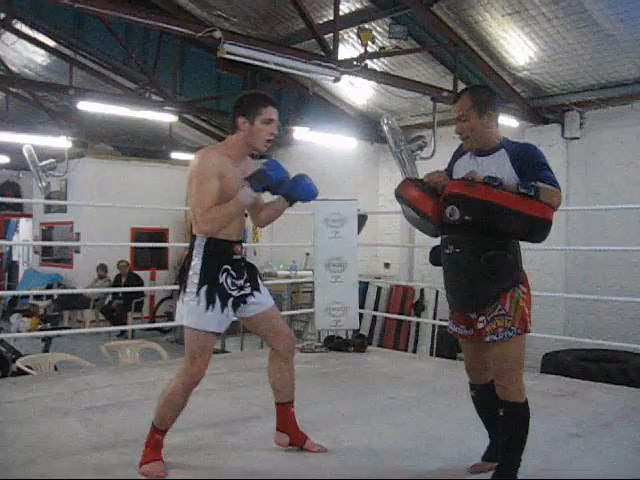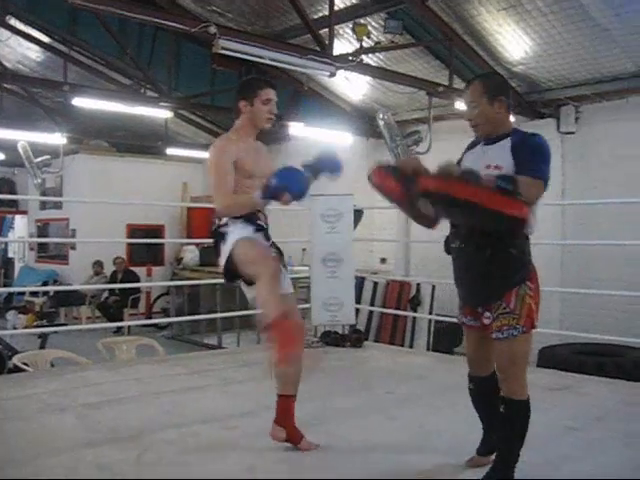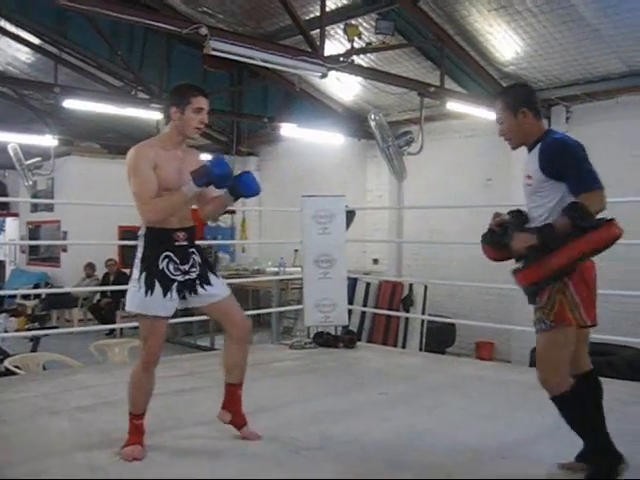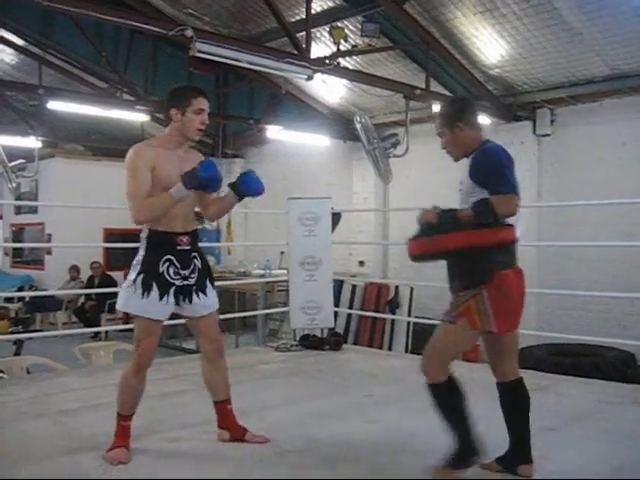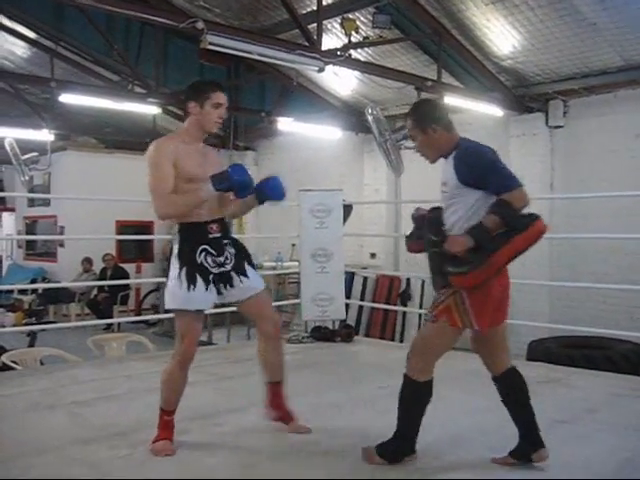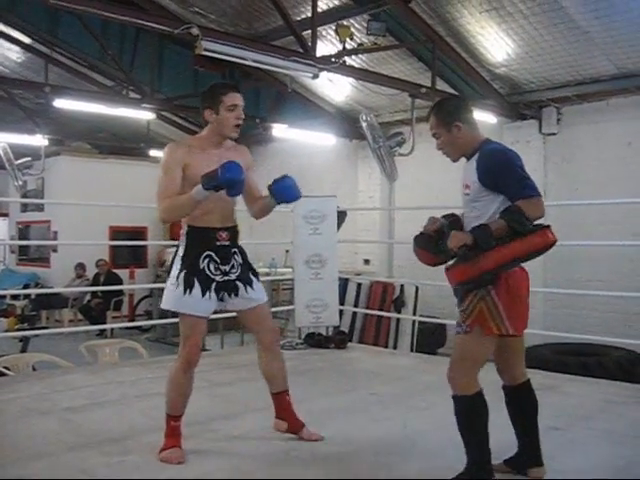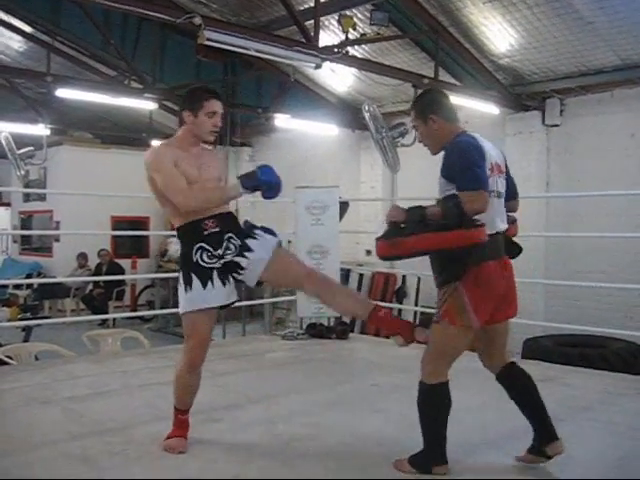
dt=0.7s
person 1, frame 1
left shoulder: (521, 155)
right shoulder: (460, 156)
left elbow: (553, 198)
left wrist: (495, 186)
right wrist: (434, 187)
left hip: (501, 281)
right hip: (460, 280)
left knee: (508, 381)
right knee: (477, 373)
right ankle: (498, 446)
person 1, frame 2
left shoulder: (529, 145)
right shoulder: (474, 149)
left elbow: (528, 192)
left wrist: (464, 178)
right wrist: (420, 172)
left hip: (509, 272)
right hip: (471, 272)
left knee: (511, 377)
right knee: (478, 366)
right ankle: (492, 437)
person 1, frame 3
left shoulder: (559, 146)
right shoulder: (541, 152)
left elbow: (595, 200)
left wrist: (539, 237)
right wrist: (513, 221)
left hip: (563, 274)
left knee: (553, 376)
right knee: (577, 366)
person 1, frame 4
left shoulder: (488, 156)
right shoulder: (490, 158)
left elbow: (507, 205)
left wrist: (445, 218)
right wrist: (451, 223)
left hip: (486, 282)
right hip: (499, 277)
left knee: (433, 364)
right knee: (505, 370)
person 1, frame 5
left shoulder: (474, 155)
right shoulder: (458, 160)
left elbow: (518, 199)
left wrist: (471, 238)
right hip: (483, 275)
left knee: (419, 361)
right knee: (498, 363)
left ankle: (401, 446)
right ankle: (531, 444)
person 1, frame 6
left shoulder: (496, 157)
right shoulder: (476, 162)
left elbow: (534, 207)
left wrist: (476, 237)
right wrist: (449, 224)
left hip: (496, 282)
right hip: (497, 280)
left knee: (460, 376)
right knee: (512, 373)
person 1, frame 7
left shoulder: (458, 149)
right shoulder: (489, 149)
left elbow: (474, 202)
right elbow: (511, 202)
left wrist: (414, 215)
left hip: (468, 272)
right hip: (494, 265)
left knee: (433, 366)
right knee: (496, 359)
left ankle: (432, 458)
right ankle: (546, 438)
person 2, frame 1
left shoulder: (247, 164)
right shoulder: (208, 160)
left elbow: (258, 219)
right elbow: (204, 221)
left wrist: (288, 197)
right wrist: (249, 188)
left hip: (237, 265)
right hip: (208, 265)
left knee: (284, 341)
right knee: (194, 370)
left ankle: (287, 430)
right ankle: (152, 448)
person 2, frame 2
left shoulder: (260, 150)
right shoulder: (226, 147)
left elbow: (283, 196)
right elbow: (224, 206)
right wrist: (267, 190)
left hip: (261, 238)
right hip: (238, 231)
left knee: (299, 328)
right knee: (265, 262)
left ankle: (285, 424)
person 2, frame 3
left shoulder: (194, 158)
right shoulder: (142, 154)
left elbow: (207, 210)
right elbow: (152, 213)
left wrist: (233, 191)
right wrist: (196, 183)
left hip: (190, 251)
right hip: (157, 254)
left knee: (240, 326)
right knee: (151, 353)
left ankle: (232, 407)
right ankle: (135, 433)
person 2, frame 4
left shoulder: (195, 159)
right shoulder: (142, 154)
left elbow: (211, 211)
right elbow: (141, 213)
left wrist: (236, 192)
right wrist: (183, 186)
left hip: (192, 256)
right hip: (157, 257)
left knee: (213, 347)
right knee: (143, 357)
left ankle: (227, 424)
right ankle: (121, 436)
person 2, frame 5
left shoulder: (213, 154)
right shoulder: (163, 150)
right elbow: (164, 209)
left wrist: (255, 193)
right wrist: (211, 186)
left hip: (227, 245)
right hip: (194, 250)
left knee: (270, 325)
right knee: (186, 349)
left ankle: (278, 407)
right ankle: (165, 428)
person 2, frame 6
left shoulder: (241, 155)
right shoulder: (178, 152)
left elbow: (255, 208)
right elbow: (165, 212)
left wrist: (275, 196)
right wrist: (204, 187)
left hip: (232, 251)
right hip: (197, 252)
left knee: (269, 336)
right knee: (190, 353)
left ankle: (285, 417)
right ankle: (172, 436)
person 2, frame 7
left shoulder: (213, 157)
right shoulder: (159, 156)
right elbow: (186, 202)
left wrist: (245, 226)
right wrist: (245, 184)
left hip: (232, 236)
right hip: (196, 250)
left knee: (310, 279)
right knee: (195, 350)
right ankle: (178, 426)
